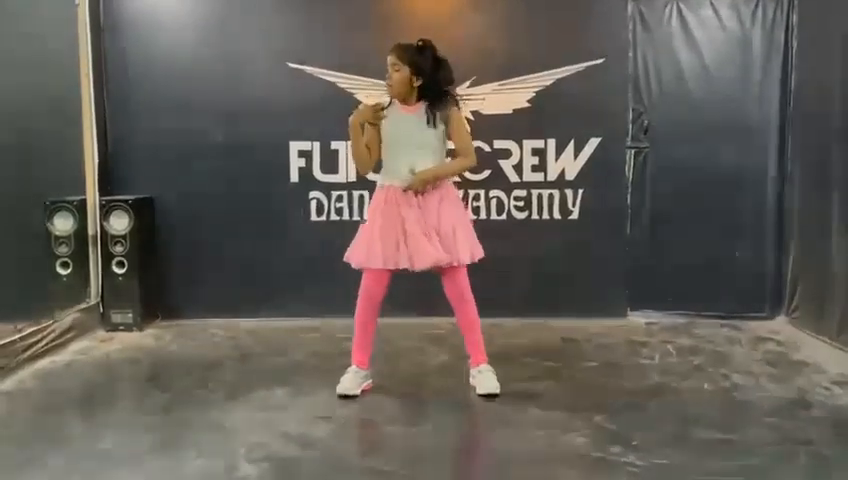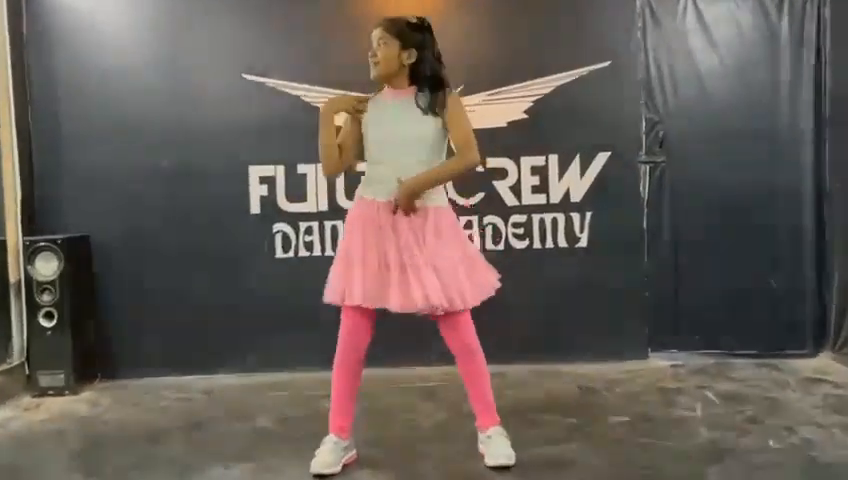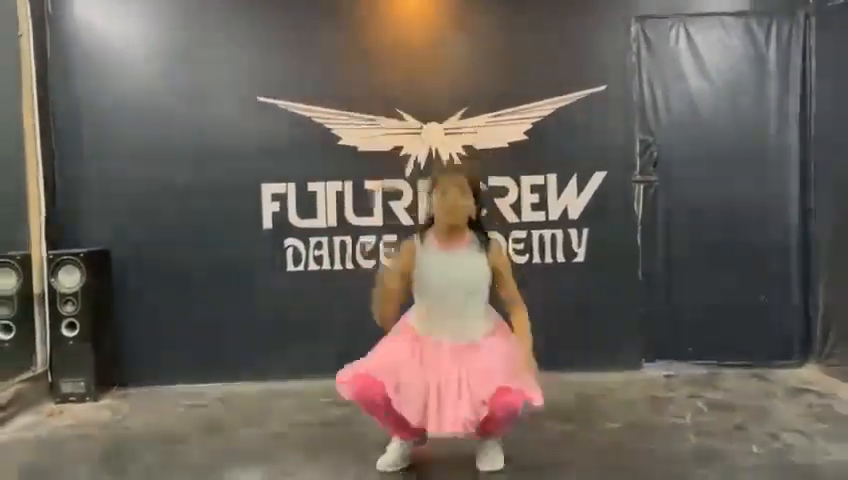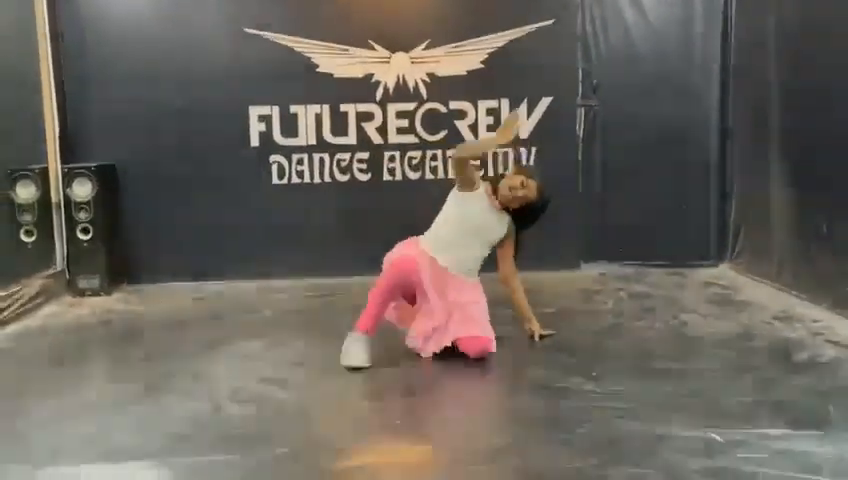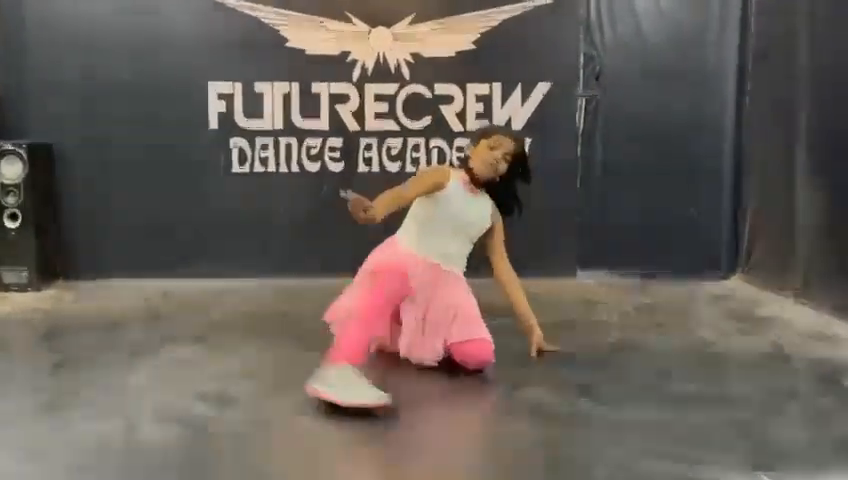
dt=1s
person 1, frame 1
left shoulder: (444, 109)
right shoulder: (380, 115)
left elbow: (469, 158)
right elbow: (365, 166)
left wrist: (431, 175)
right wrist: (355, 124)
left hip: (438, 203)
right hip: (390, 204)
left knee: (459, 289)
right knee: (370, 291)
left ankle: (479, 365)
right ankle: (359, 368)
person 1, frame 2
left shoulder: (442, 100)
right shoulder: (364, 108)
left elbow: (469, 157)
right elbow: (333, 168)
left wrist: (416, 185)
right wrist: (328, 115)
left hip: (428, 225)
right hip: (371, 224)
left knee: (460, 334)
right knee: (352, 336)
left ankle: (489, 428)
right ankle: (339, 437)
person 1, frame 3
left shoulder: (491, 251)
right shoulder: (413, 249)
left elbow: (516, 307)
right elbow: (385, 318)
left wrist: (524, 351)
right wrist: (387, 288)
left hip: (478, 343)
right hip: (420, 340)
left knee: (510, 401)
right knee: (358, 386)
left ankle: (489, 436)
right ankle: (408, 434)
person 1, frame 4
left shoulder: (507, 226)
right shoulder: (471, 187)
left elbow: (508, 272)
left wrist: (530, 319)
left hip: (459, 284)
right hip: (419, 261)
left knee: (479, 348)
right knee: (403, 267)
right ankle: (360, 334)
person 1, frame 5
left shoulder: (490, 212)
right shoulder: (441, 176)
left elbow: (503, 270)
right elbow: (397, 195)
left wrist: (532, 328)
right wrist: (372, 211)
left hip: (446, 280)
right hip: (402, 259)
left knee: (478, 357)
right knee: (395, 279)
right ankle: (339, 370)
